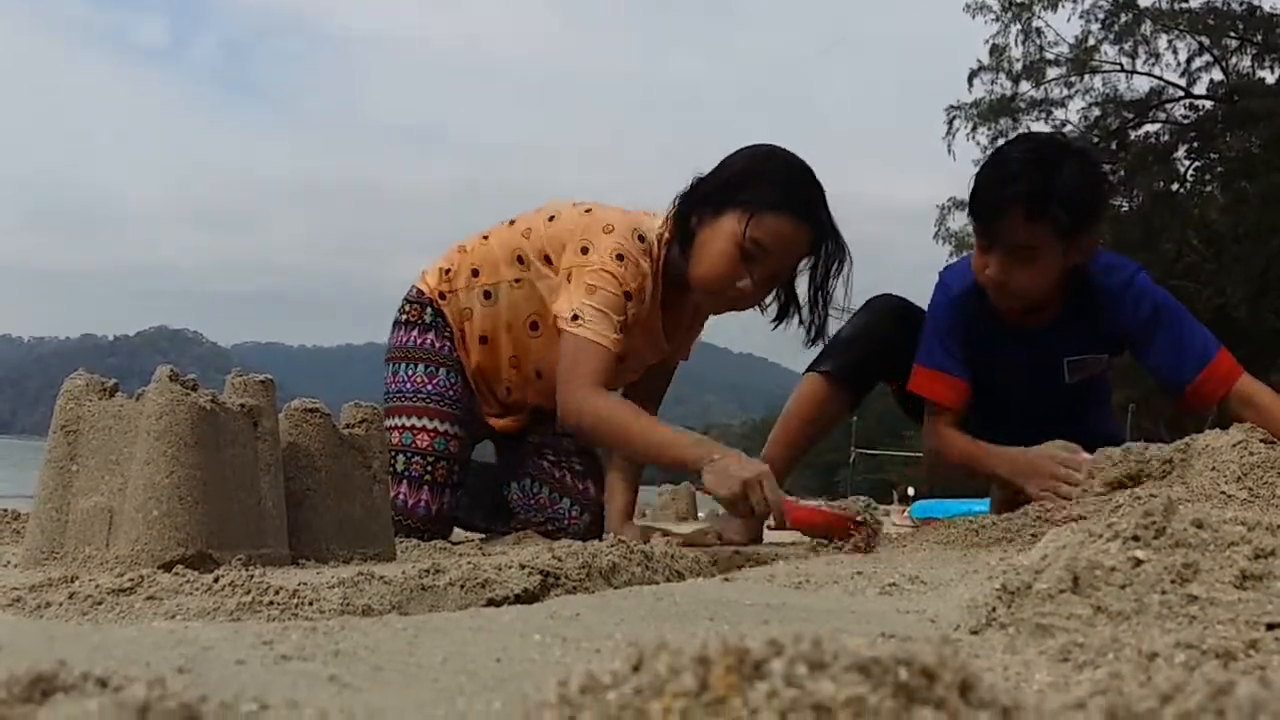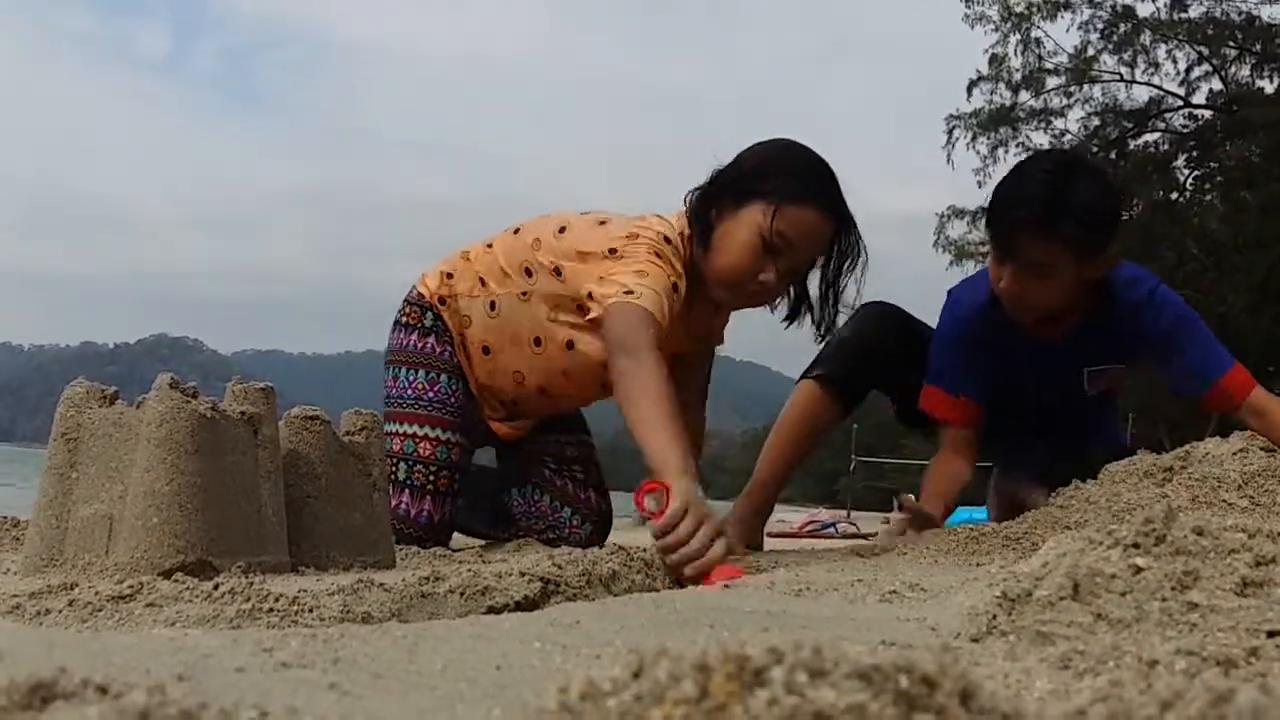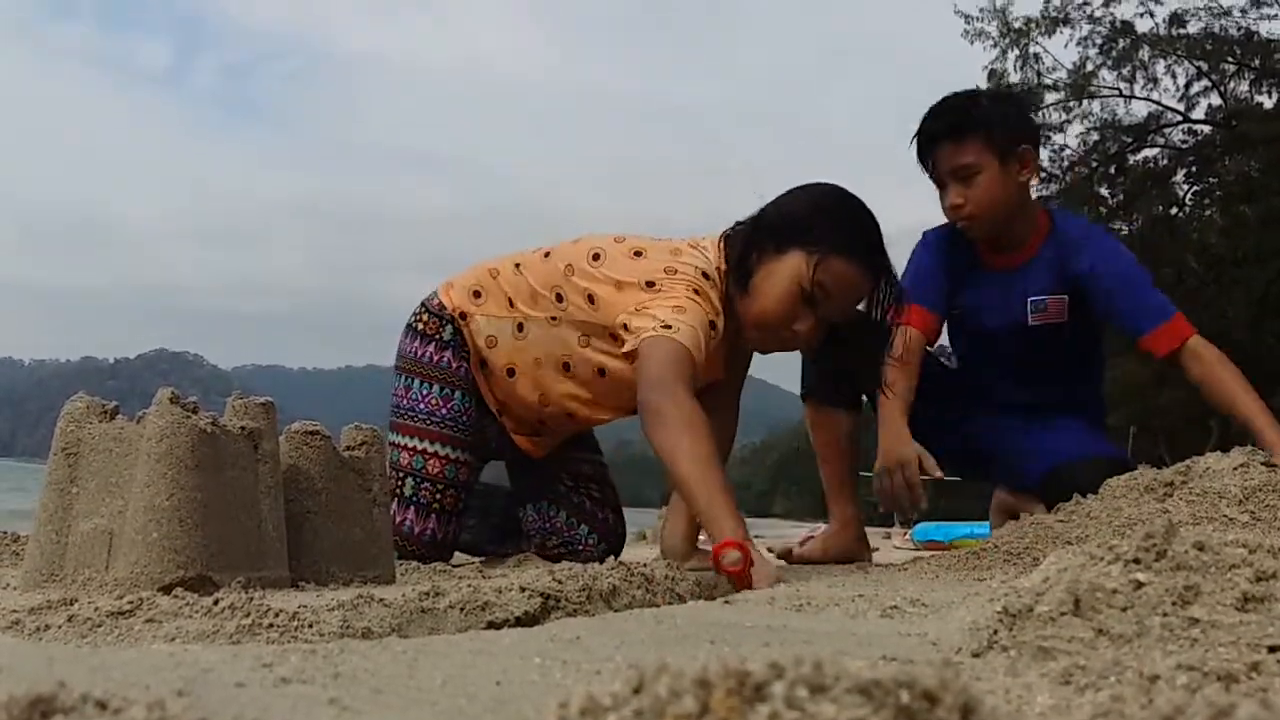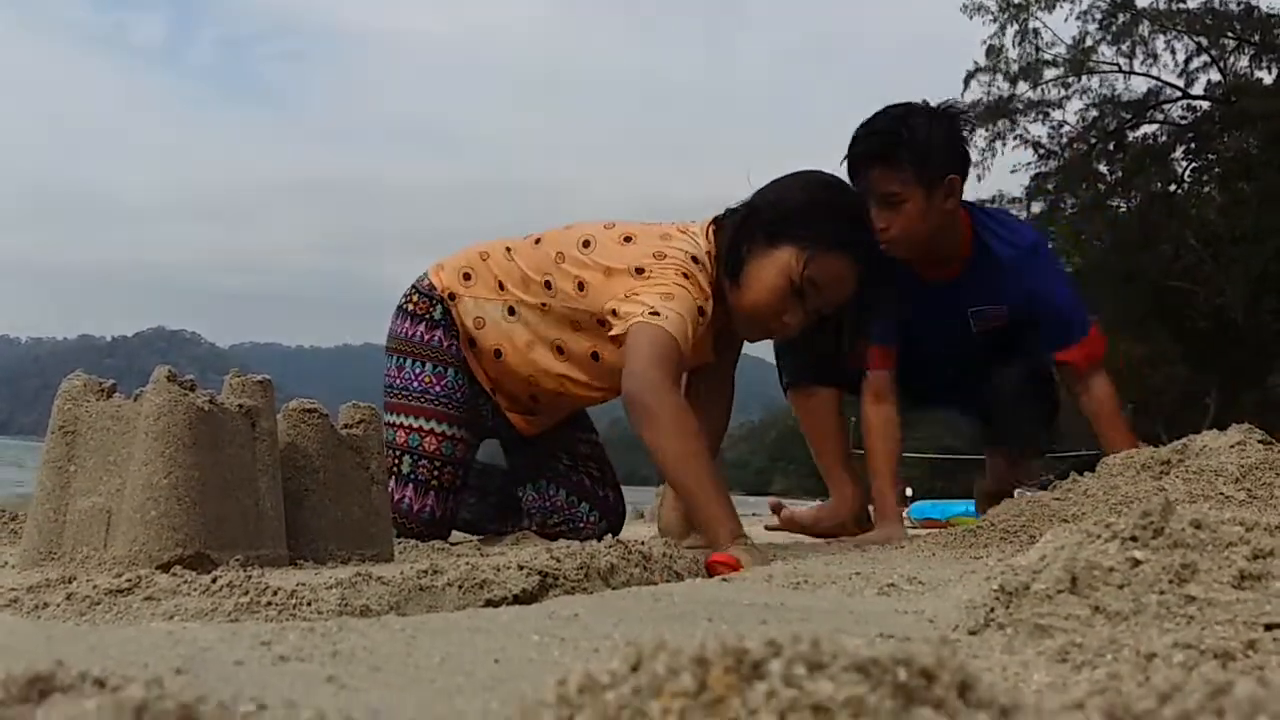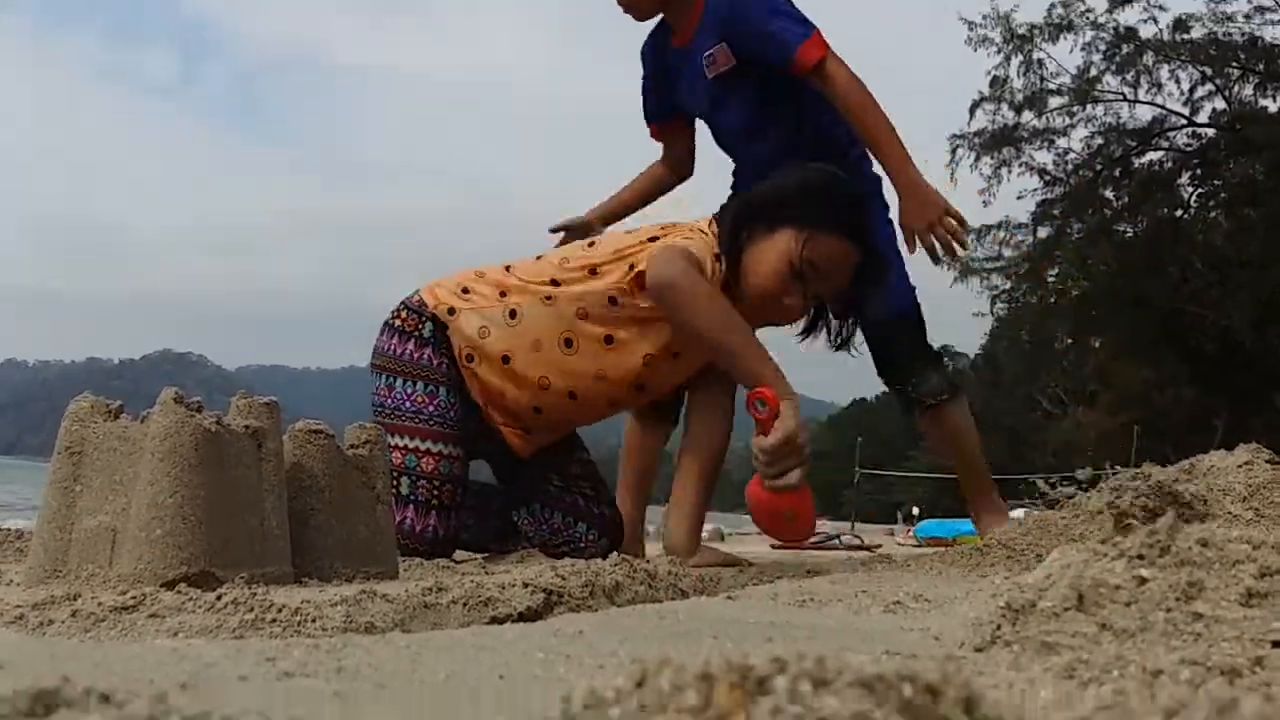
dt=0.5s
person 1, frame 1
left shoulder: (1121, 291)
right shoulder: (958, 292)
right elbow: (939, 435)
right wrist: (1021, 463)
left hip: (1073, 444)
right hip: (979, 424)
right knee: (885, 320)
left ankle: (1026, 498)
person 1, frame 2
left shoulder: (1142, 304)
right shoulder: (970, 308)
right elbow: (955, 447)
right wrist: (923, 519)
left hip: (1074, 445)
right hip: (982, 421)
right knee: (877, 329)
left ankle: (1028, 495)
right ankle: (746, 516)
person 1, frame 3
left shoulder: (1085, 251)
right shoulder: (940, 250)
left elbow: (1191, 351)
right elbow: (904, 351)
right wrist: (894, 434)
left hip: (1054, 430)
right hip: (969, 417)
left knee: (1100, 495)
left ankle: (1021, 505)
person 1, frame 4
left shoulder: (1018, 251)
left elbow: (1087, 379)
right elbow: (879, 393)
right wrist: (887, 518)
left hip: (996, 363)
right hip: (919, 366)
left knee: (1017, 388)
right knee: (800, 327)
left ankle: (995, 506)
right ankle: (848, 500)
person 1, frame 5
right shoulder: (659, 51)
left elbow: (835, 79)
right elbow: (676, 163)
left wrist: (911, 184)
right wrist: (599, 218)
left knee: (899, 342)
left ankle: (990, 512)
right ankle: (623, 512)
person 2, frame 1
left shoulder: (692, 296)
right shoulder: (620, 253)
left elbow: (635, 414)
right elbow: (581, 403)
left wrist: (619, 522)
right wrist: (708, 456)
left knee: (573, 522)
right knee: (414, 519)
left ankle: (457, 486)
person 2, frame 2
left shoulder: (708, 289)
right shoulder: (647, 257)
left elbow: (684, 404)
right elbow: (633, 358)
left wrist: (680, 499)
right wrist: (681, 489)
left knee: (577, 531)
right knee: (412, 527)
left ankle: (463, 492)
person 2, frame 3
left shoulder: (734, 305)
right shoulder: (686, 292)
left elbow: (716, 420)
right elbow: (664, 400)
right wrist: (738, 546)
right hip: (459, 339)
left knee: (590, 547)
right knee: (415, 544)
left ankle: (472, 511)
person 2, frame 4
left shoulder: (725, 291)
right shoulder: (678, 277)
left elbow: (708, 404)
right elbow: (647, 391)
right wrist: (733, 540)
right hip: (450, 322)
left knee: (591, 523)
right knee: (413, 518)
left ankle: (468, 496)
person 2, frame 5
left shoulder: (718, 315)
right shoulder: (692, 251)
left elbow: (710, 419)
right elbow: (672, 279)
right wrist: (776, 393)
left knee: (590, 542)
right knee: (414, 539)
left ankle: (453, 501)
